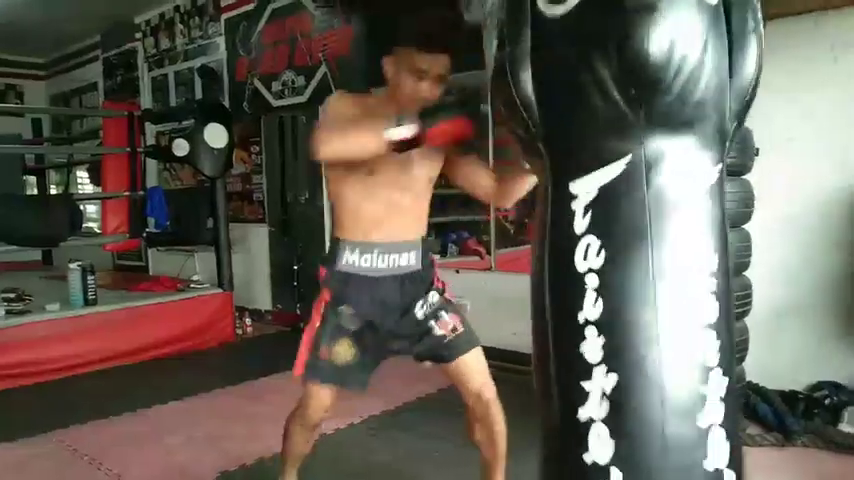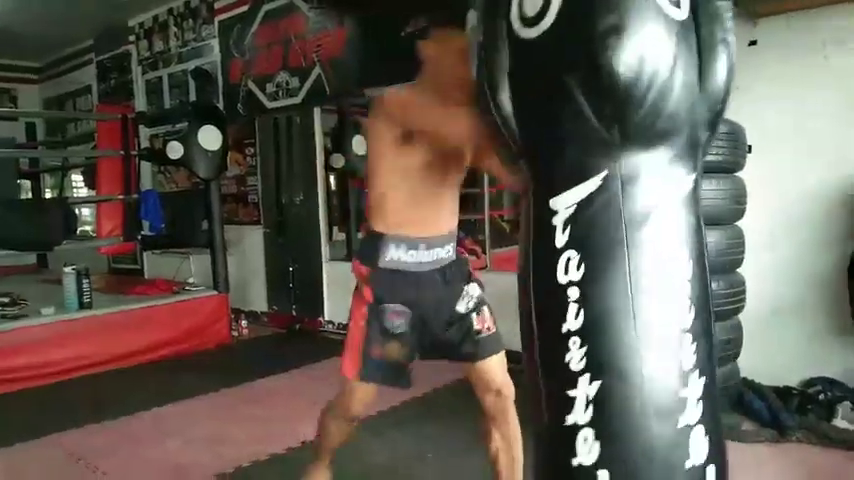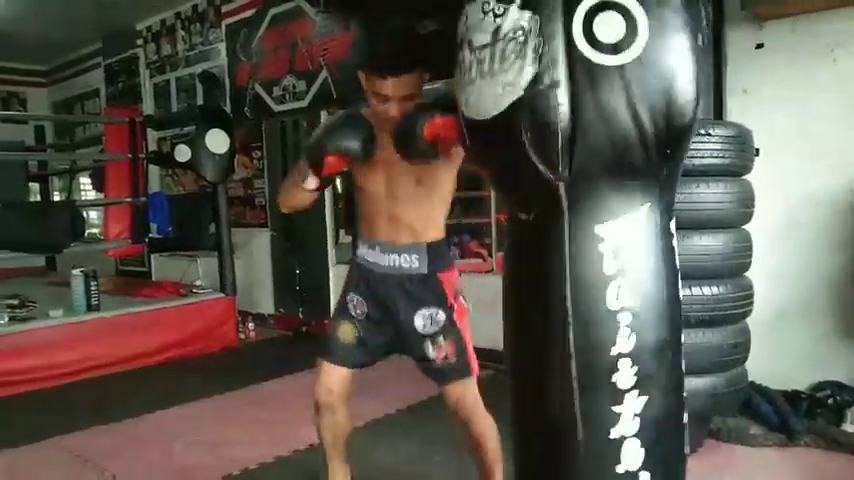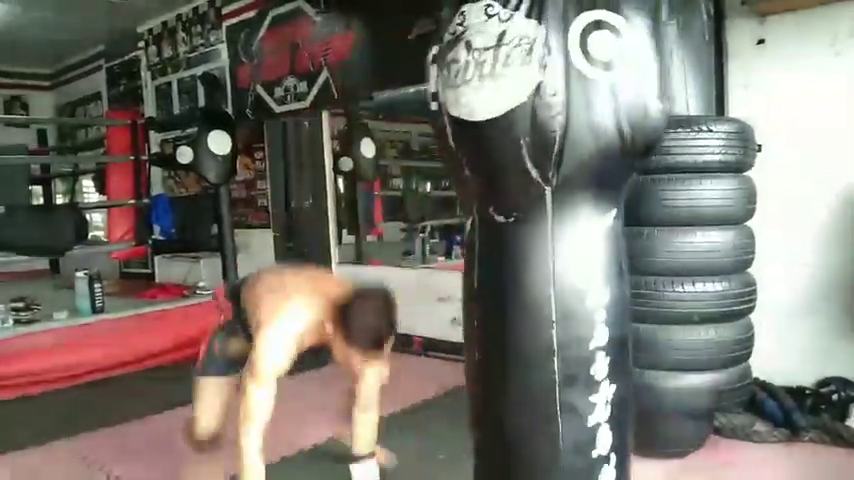
dt=0.5s
person 1, frame 1
left shoulder: (446, 134)
right shoulder: (346, 108)
left elbow: (501, 193)
right elbow: (327, 148)
right wrist: (413, 127)
left hip: (414, 277)
right hip: (352, 278)
left knee: (482, 392)
right knee: (314, 407)
person 1, frame 2
left shoulder: (459, 105)
right shoulder: (397, 104)
left elbow: (513, 174)
right elbow: (469, 137)
left hip: (446, 264)
right hip: (390, 270)
left knee: (499, 393)
right knee: (355, 402)
person 1, frame 3
right shoulder: (348, 130)
right elbow: (287, 202)
right wrist: (315, 169)
left hip: (426, 276)
right hip: (368, 273)
left knee: (465, 404)
right knee: (327, 392)
person 1, frame 4
left shoulder: (372, 325)
right shoulder: (283, 326)
left elbow: (368, 405)
right elbow: (250, 437)
right hip: (247, 320)
right knee: (204, 430)
